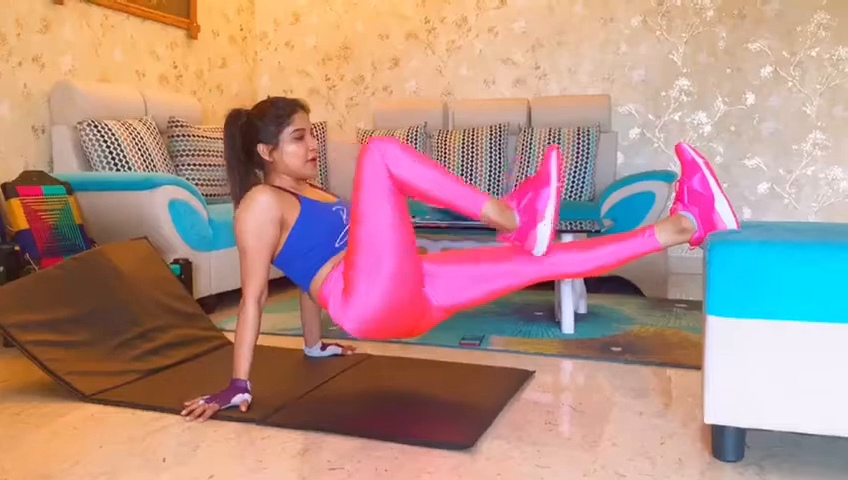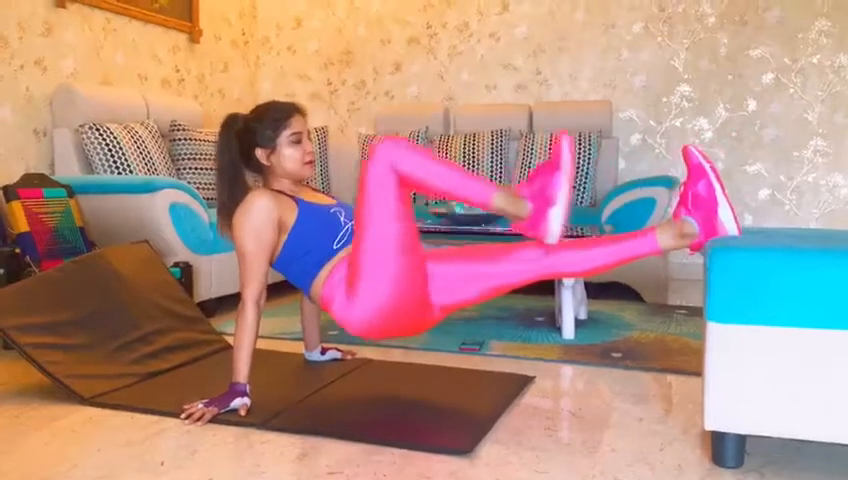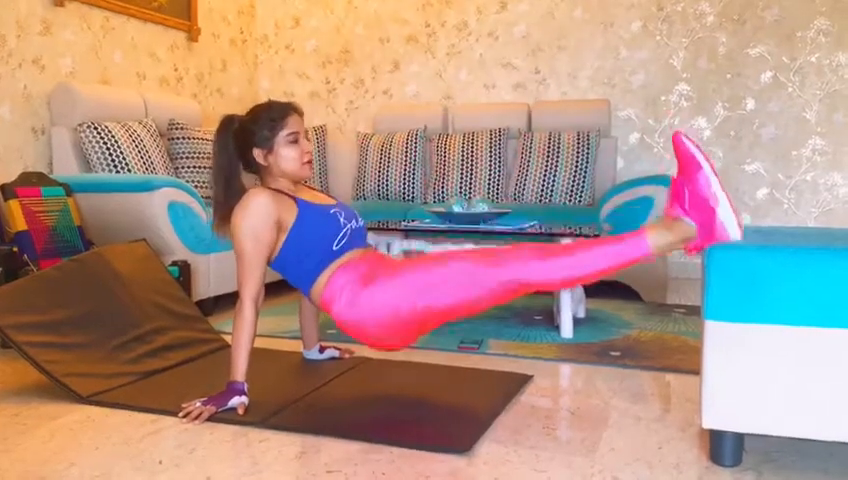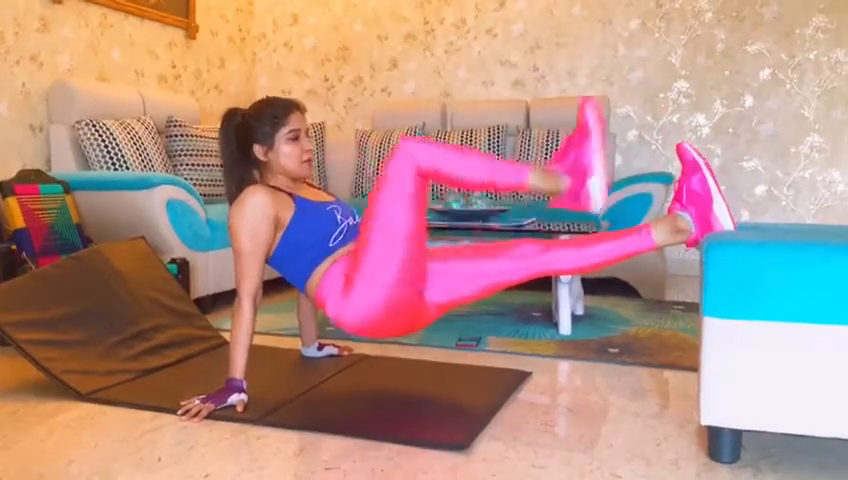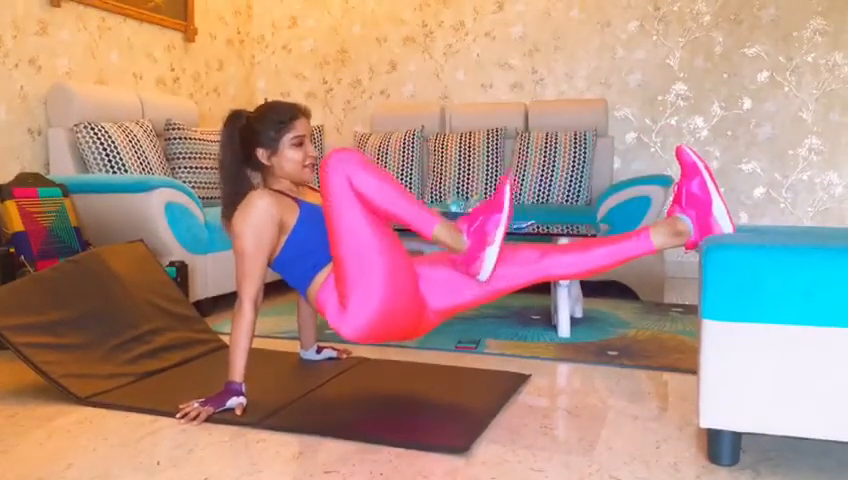
dt=1s
person 1, frame 1
left shoulder: (307, 193)
right shoulder: (262, 203)
right elbow: (253, 296)
left wrist: (315, 344)
right wrist: (237, 384)
left hip: (407, 291)
right hip: (373, 301)
left knee: (540, 257)
right knee: (380, 151)
left ankle: (683, 225)
right ankle: (508, 215)
person 1, frame 2
left shoulder: (306, 195)
right shoulder: (261, 207)
right elbow: (252, 298)
left wrist: (314, 348)
right wrist: (237, 388)
left hip: (404, 295)
right hip: (372, 300)
left knee: (538, 255)
right knee: (386, 151)
left ankle: (682, 230)
right ankle: (524, 204)
person 1, frame 3
left shoulder: (306, 194)
right shoulder: (259, 206)
right elbow: (249, 298)
left wrist: (312, 347)
right wrist: (234, 387)
left hip: (397, 291)
right hip: (373, 305)
left knee: (530, 257)
right knee: (519, 270)
left ankle: (680, 227)
right ankle: (682, 227)
person 1, frame 4
left shoulder: (304, 191)
right shoulder: (256, 203)
right elbow: (247, 296)
left wrist: (312, 345)
right wrist: (233, 385)
left hip: (402, 291)
right hip: (370, 299)
left knee: (533, 252)
right knee: (409, 153)
left ankle: (679, 225)
right ankle: (558, 181)
person 1, frame 5
left shoulder: (304, 196)
right shoulder: (260, 207)
right elbow: (248, 299)
left wrist: (310, 347)
right wrist: (232, 388)
left hip: (405, 294)
right hip: (372, 307)
left knee: (535, 258)
right knee: (344, 164)
left ankle: (678, 229)
right ankle: (461, 236)
